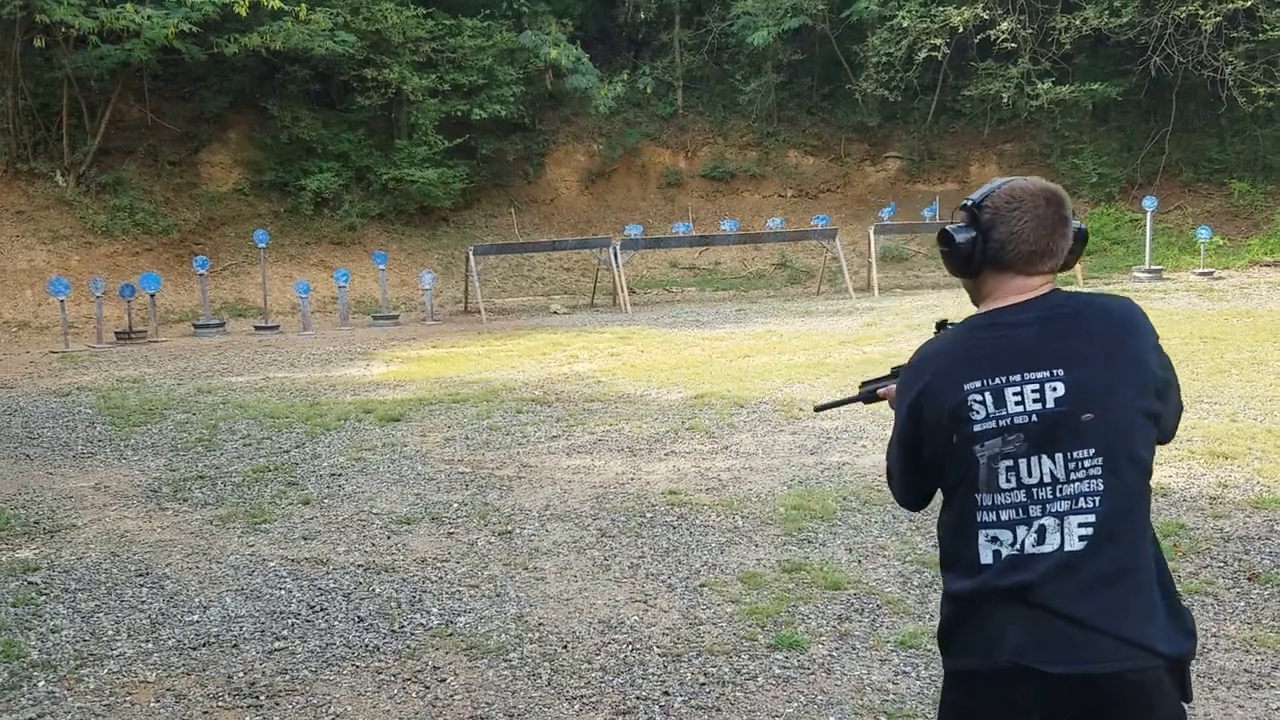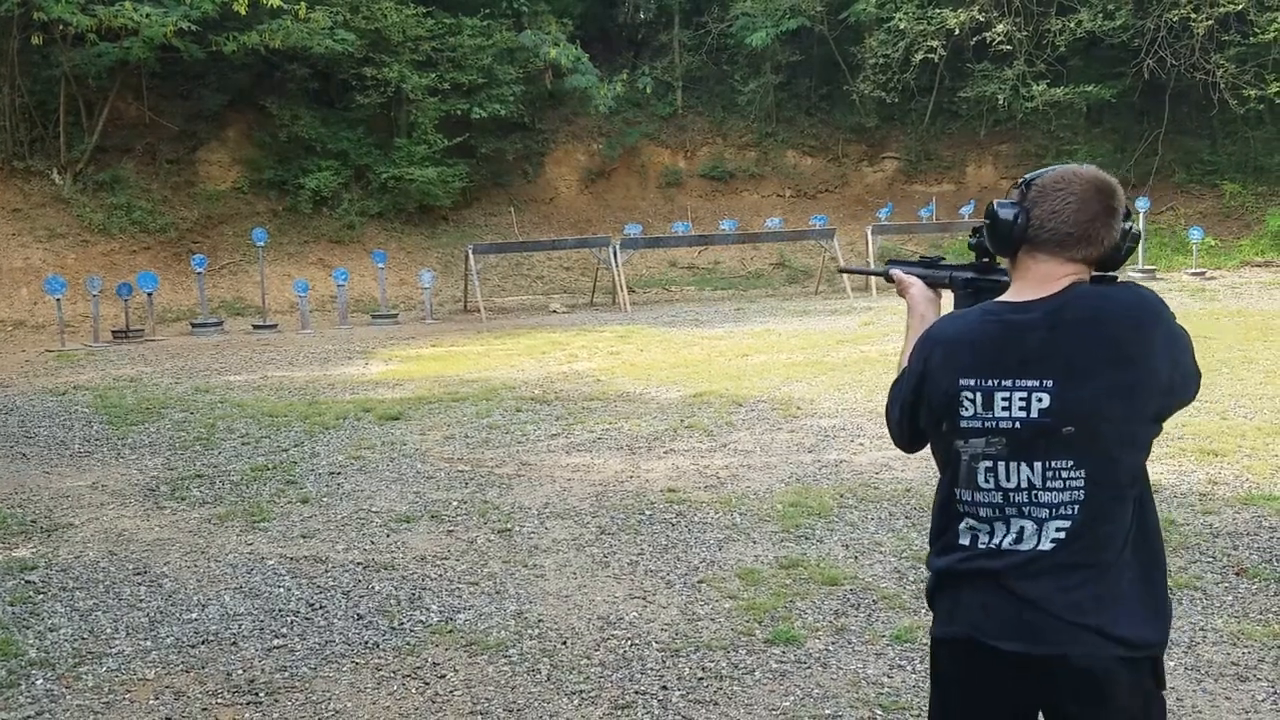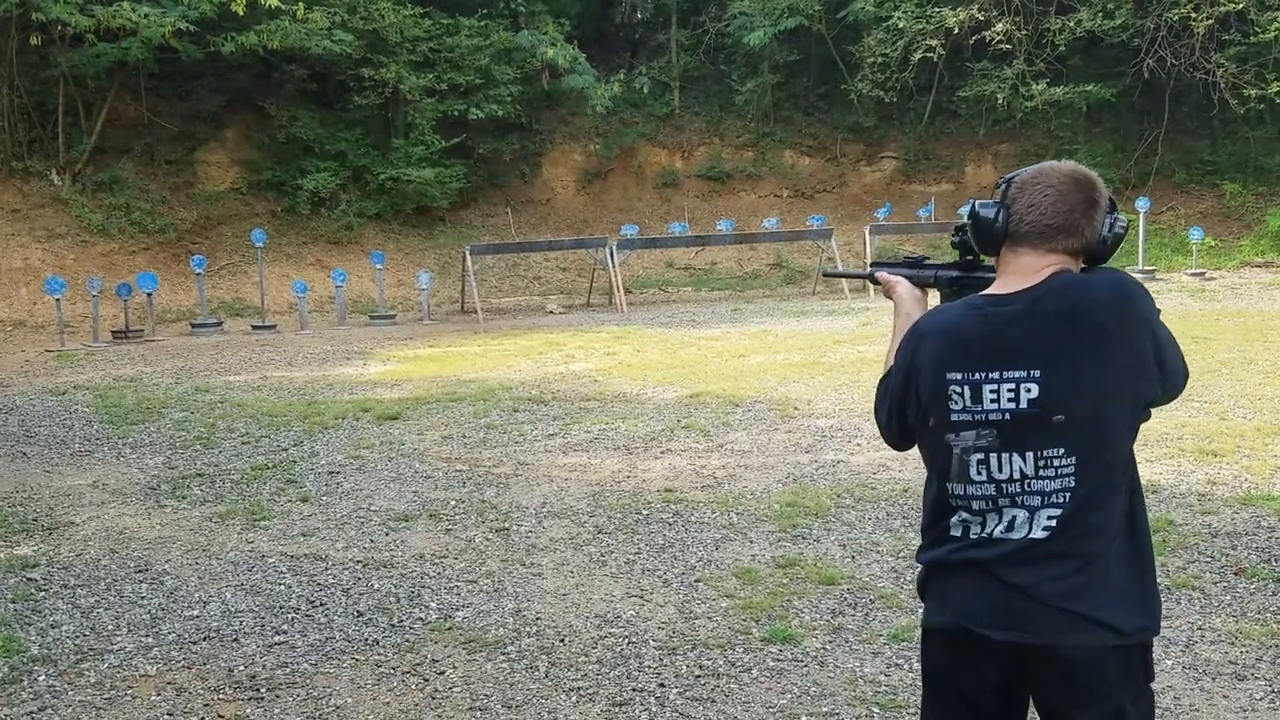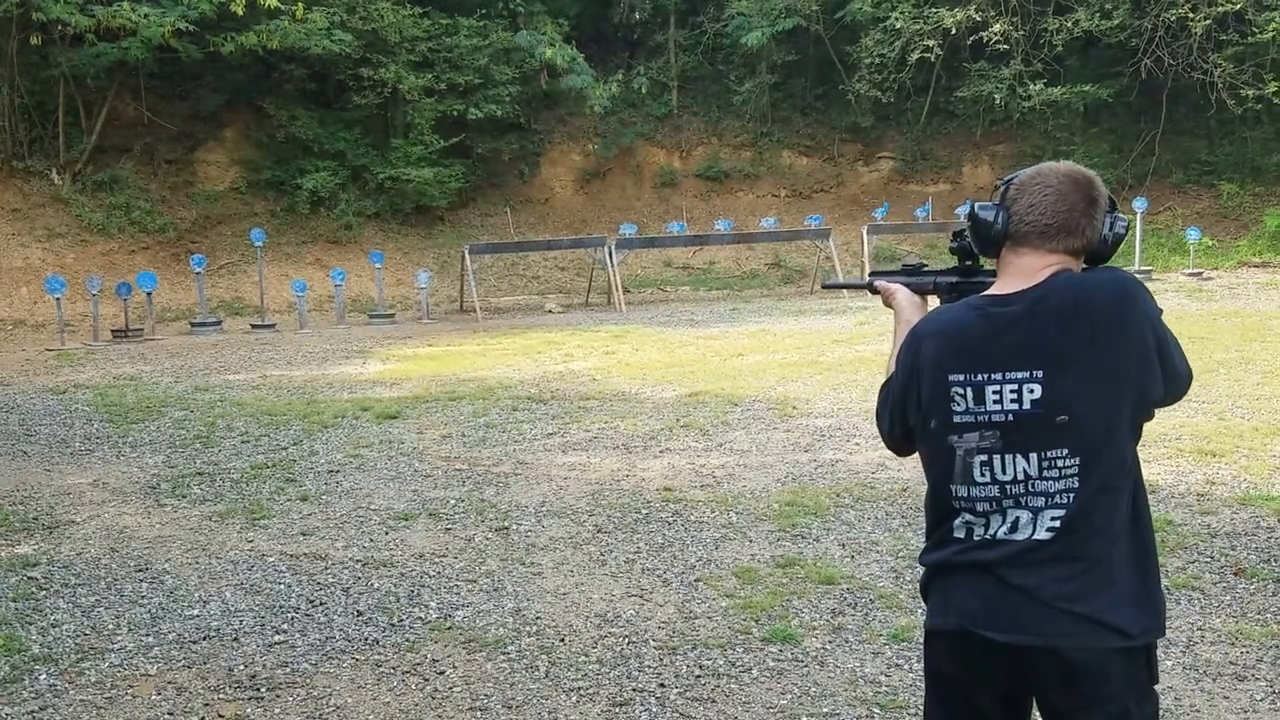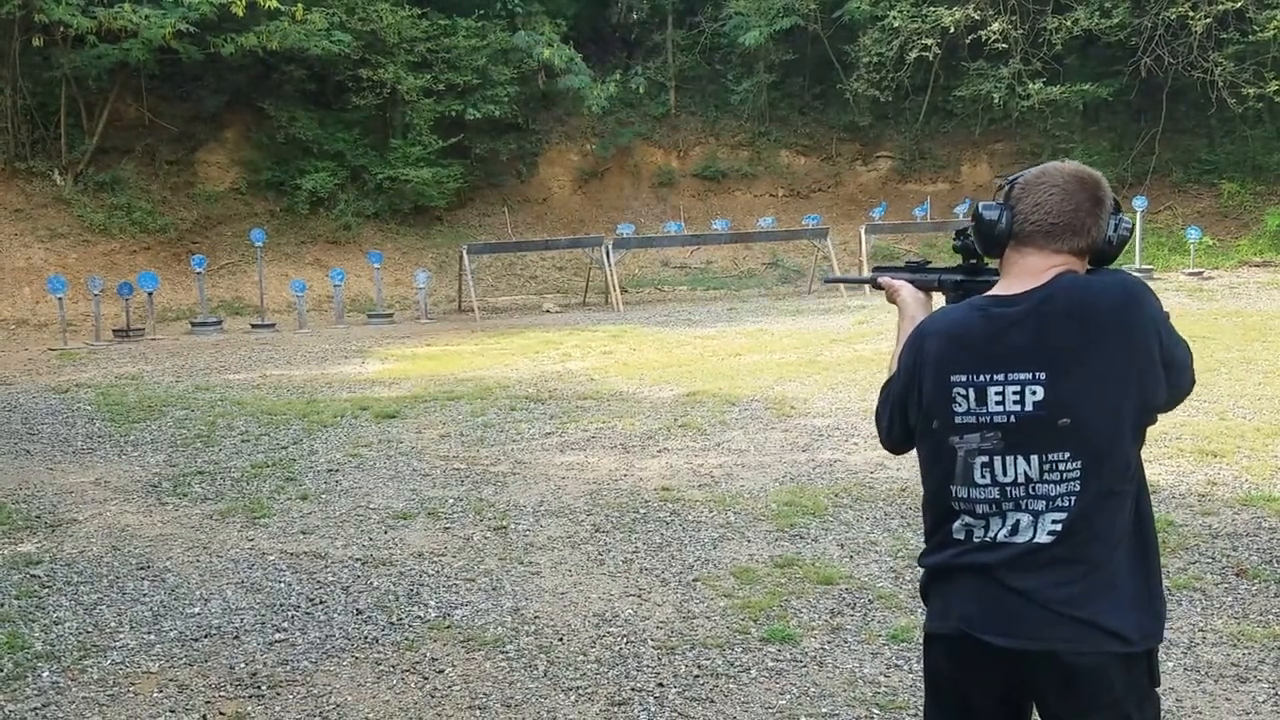
dt=1s
person 1, frame 1
left shoulder: (934, 368)
right shoulder: (1121, 325)
left elbow: (912, 492)
right elbow: (1163, 424)
left hip: (994, 646)
right hip: (1127, 639)
person 1, frame 2
left shoulder: (948, 340)
right shoulder: (1135, 321)
left elbow: (906, 429)
right elbow: (1180, 381)
left hip: (973, 628)
right hip: (1101, 635)
person 1, frame 3
left shoulder: (935, 332)
right shoulder: (1115, 304)
left elbow: (895, 426)
right elbow: (1168, 379)
left hip: (963, 618)
right hip: (1091, 621)
person 1, frame 4
left shoulder: (936, 333)
right shoulder: (1116, 304)
left elbow: (898, 433)
right elbow: (1171, 383)
left hip: (966, 621)
right hip: (1094, 623)
person 1, frame 5
left shoulder: (940, 333)
right shoulder: (1122, 307)
left elbow: (895, 432)
right elbow: (1173, 385)
left hip: (967, 624)
right hip: (1094, 628)
